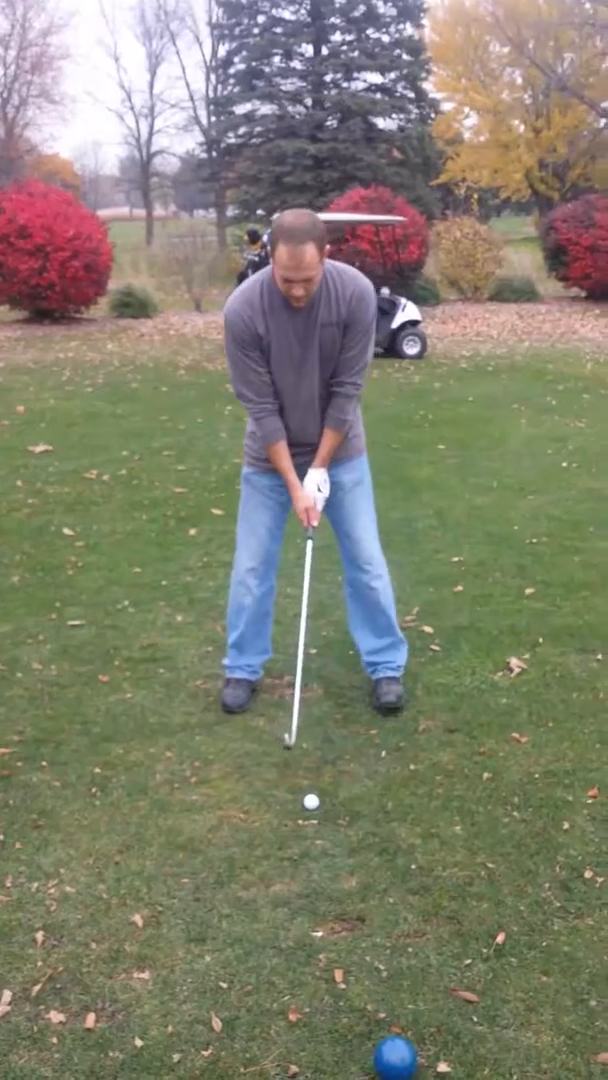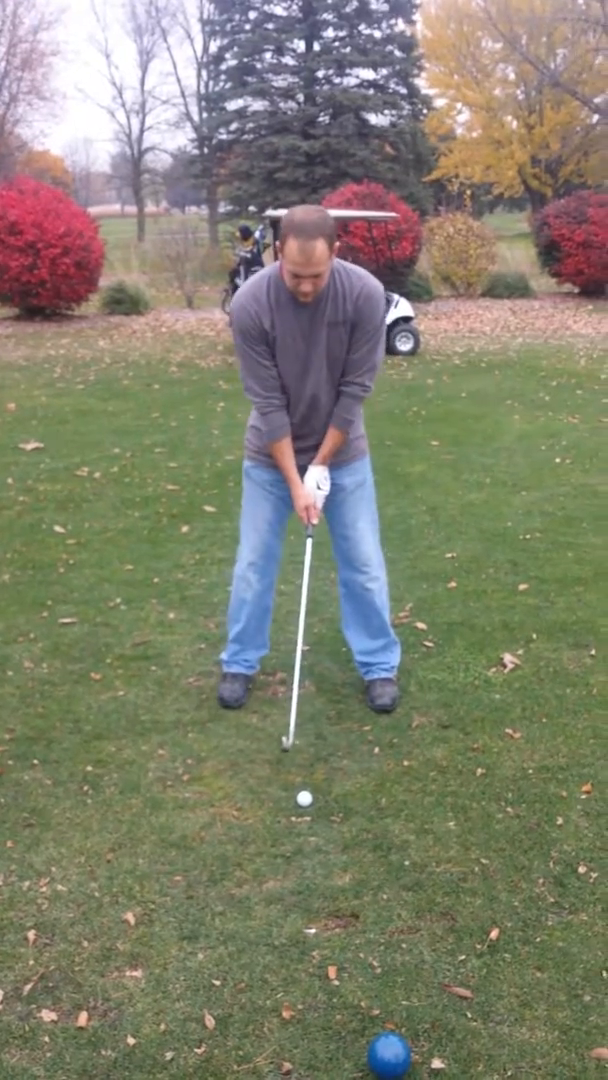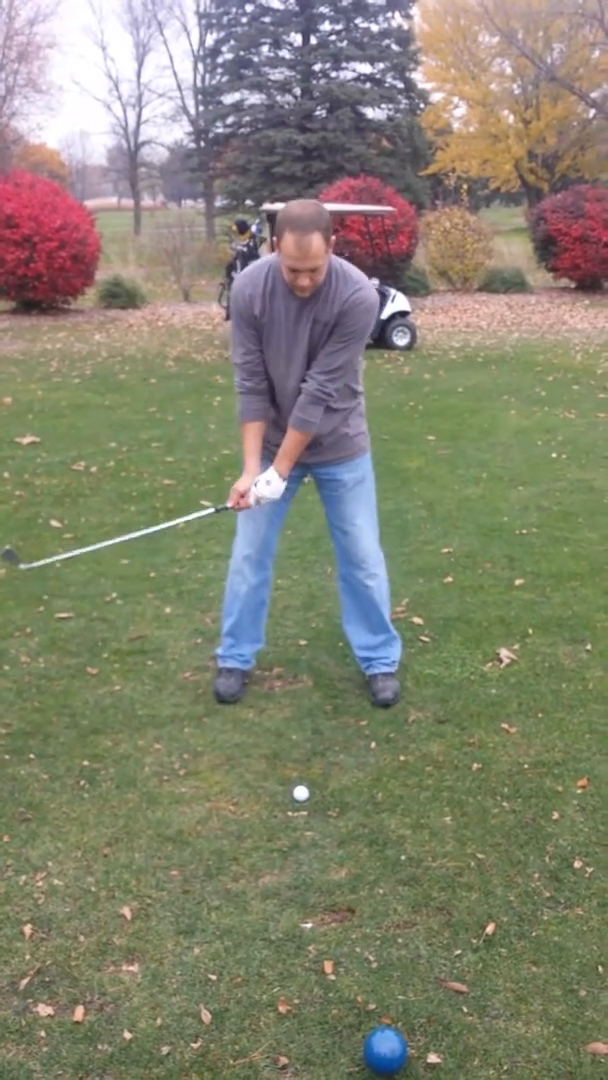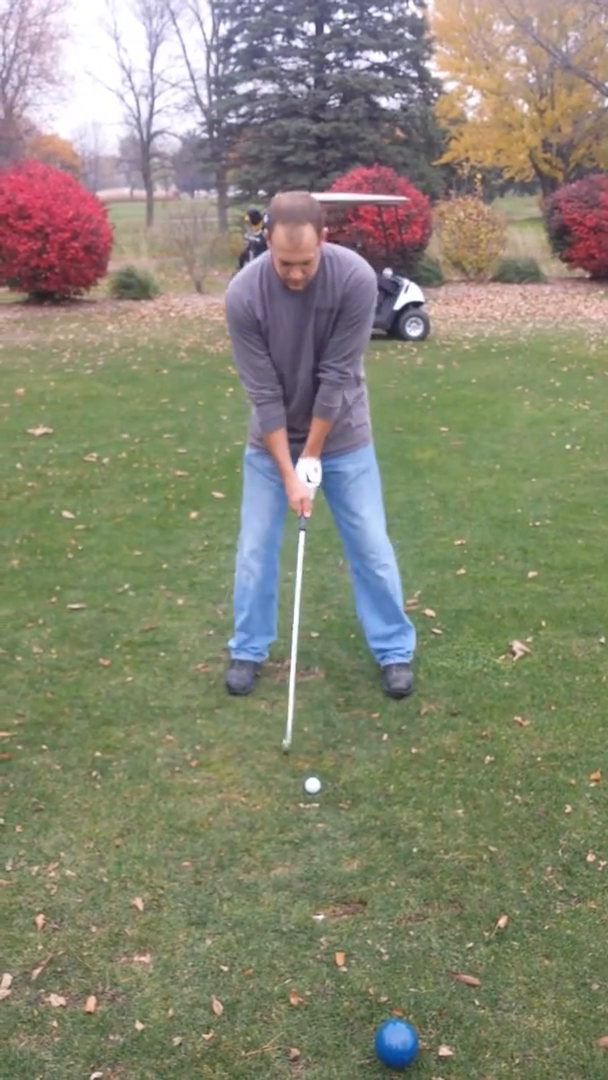
dt=0.5s
person 1, frame 1
left shoulder: (356, 293)
right shoulder: (242, 310)
left elbow: (347, 388)
right elbow: (260, 406)
left wrist: (319, 467)
right wrist: (293, 483)
left hip: (340, 450)
right hip: (270, 454)
left knee: (365, 559)
right knee: (253, 564)
left ankle: (385, 664)
right ankle: (242, 667)
person 1, frame 2
left shoulder: (365, 293)
right shoulder: (249, 304)
left elbow: (355, 388)
right elbow: (267, 402)
left wrist: (321, 465)
right wrist: (295, 482)
left hip: (342, 450)
right hip: (271, 452)
left knee: (363, 560)
right knee: (255, 559)
left ankle: (378, 664)
right ankle: (240, 662)
person 1, frame 3
left shoulder: (358, 296)
right shoulder: (249, 289)
left elbow: (320, 391)
right elbow: (251, 385)
left wrist: (280, 472)
right wrist: (251, 468)
left hip: (339, 444)
right hip: (270, 439)
left knee: (361, 554)
right knee: (251, 551)
left ankle: (380, 659)
right ankle: (235, 657)
person 1, frame 4
left shoulder: (357, 279)
right shoulder: (242, 295)
left elbow: (337, 377)
right elbow: (263, 393)
left wrist: (312, 455)
right wrist: (289, 474)
left hip: (343, 434)
right hip: (272, 438)
left knee: (369, 543)
right knee: (256, 544)
left ankle: (394, 650)
right ankle: (248, 649)
